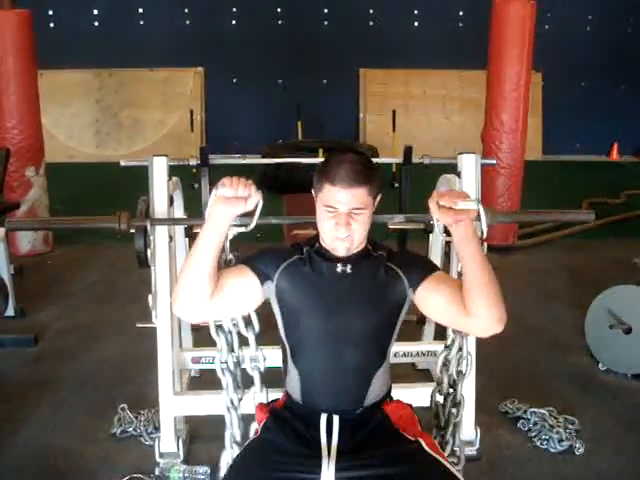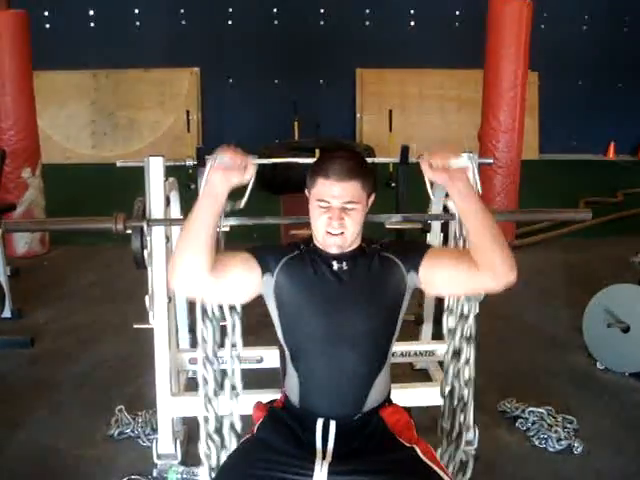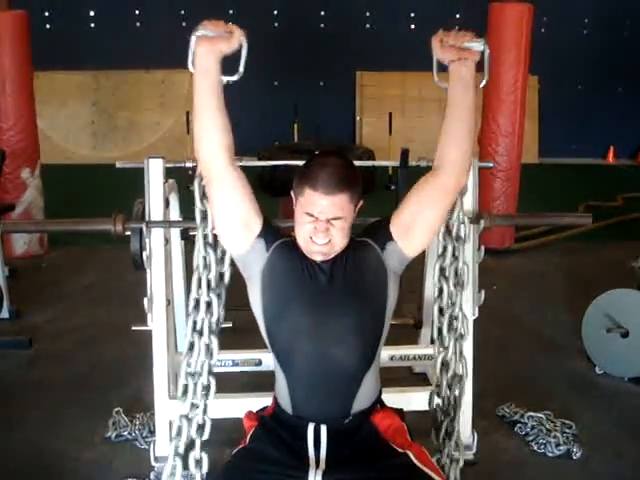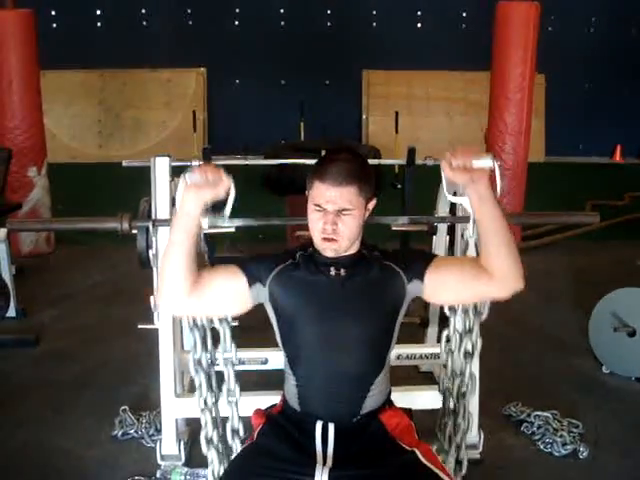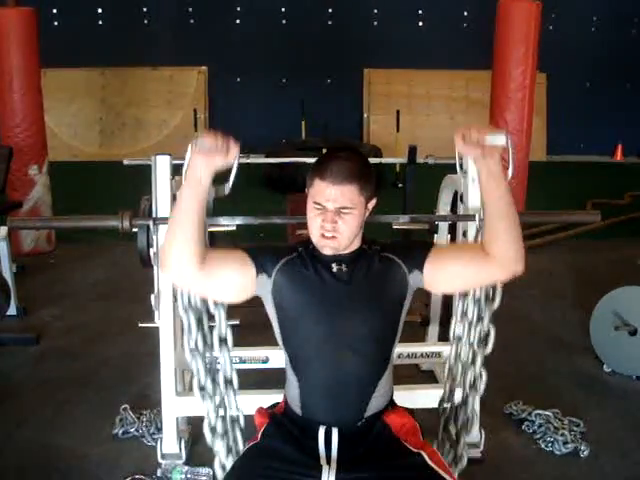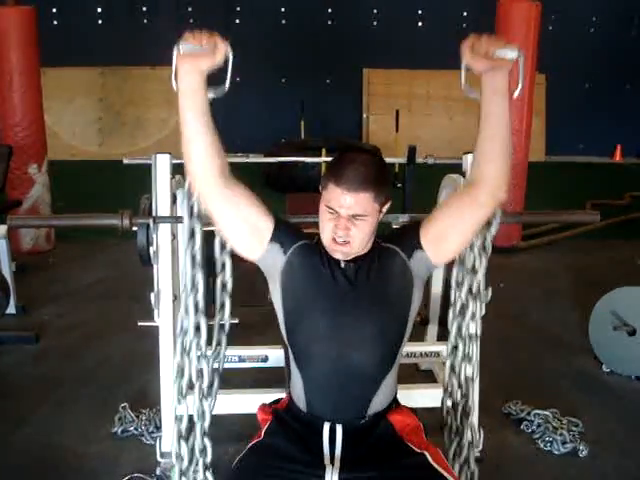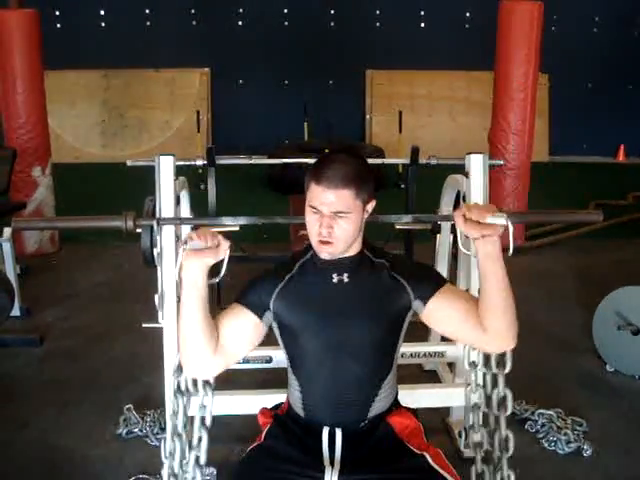
dt=0.5s
person 1, frame 1
left shoulder: (403, 269)
right shoulder: (279, 266)
left elbow: (488, 322)
right elbow: (190, 306)
left wrist: (462, 229)
right wrist: (219, 219)
left hip: (376, 428)
right hip: (293, 428)
person 1, frame 2
left shoulder: (398, 265)
right shoulder: (278, 265)
left elbow: (498, 272)
right elbow: (189, 277)
left wrist: (460, 188)
right wrist: (216, 187)
left hip: (373, 434)
right hip: (291, 431)
person 1, frame 3
left shoulder: (382, 253)
right shoulder: (264, 255)
left elbow: (449, 173)
right elbow: (218, 166)
left wrist: (462, 69)
right wrist: (208, 58)
left hip: (367, 437)
right hip: (280, 440)
person 1, frame 4
left shoulder: (399, 271)
right shoulder: (274, 272)
left elbow: (503, 281)
right elbow: (176, 300)
left wrist: (480, 193)
right wrist: (192, 203)
left hip: (374, 437)
right hip: (290, 436)
person 1, frame 5
left shoulder: (400, 265)
right shoulder: (274, 267)
left elbow: (504, 262)
right elbow: (183, 271)
left wrist: (489, 166)
right wrist: (200, 172)
left hip: (378, 437)
right hip: (292, 437)
person 1, frame 6
left shoulder: (406, 260)
right shoulder: (286, 255)
left elbow: (488, 191)
right elbow: (211, 184)
left wrist: (494, 83)
right wrist: (193, 77)
left hip: (382, 439)
right hip: (294, 437)
person 1, frame 7
left shoulder: (405, 279)
right shoulder: (276, 284)
left elbow: (498, 337)
right elbow: (201, 362)
left wrist: (488, 246)
right wrist: (195, 270)
left hip: (381, 438)
right hip: (296, 437)
